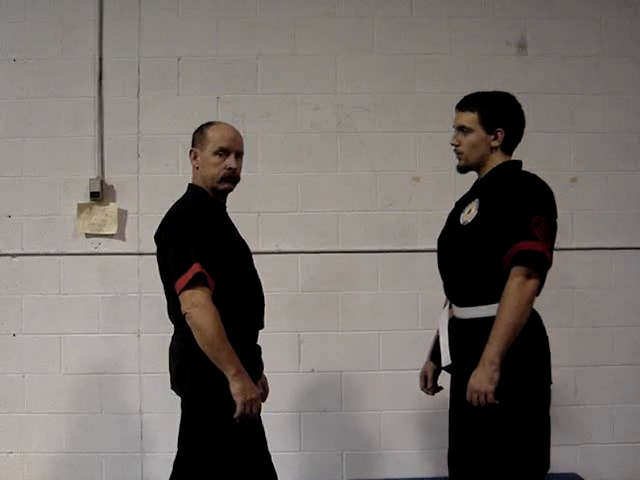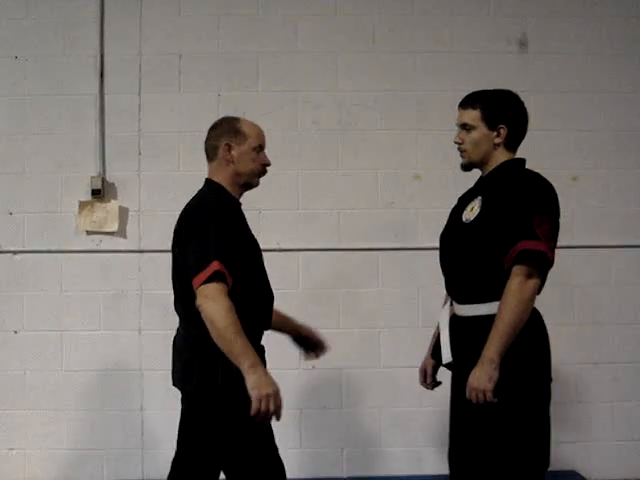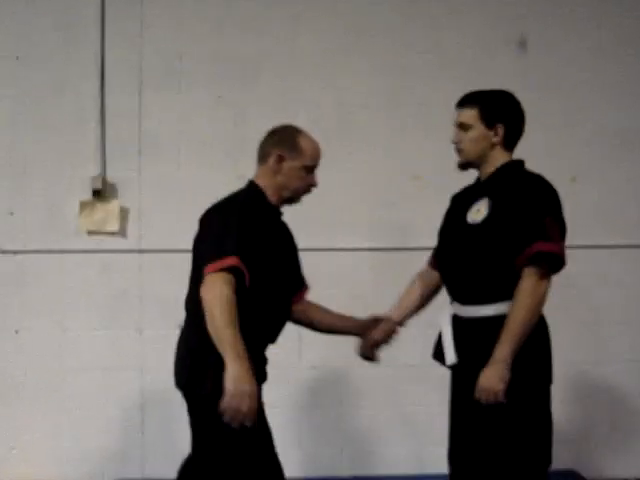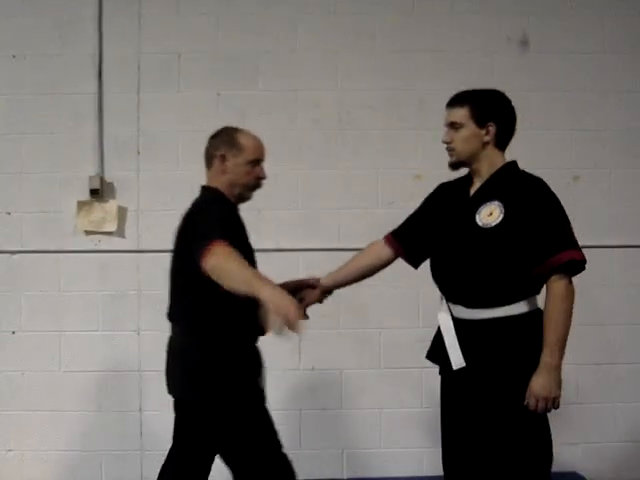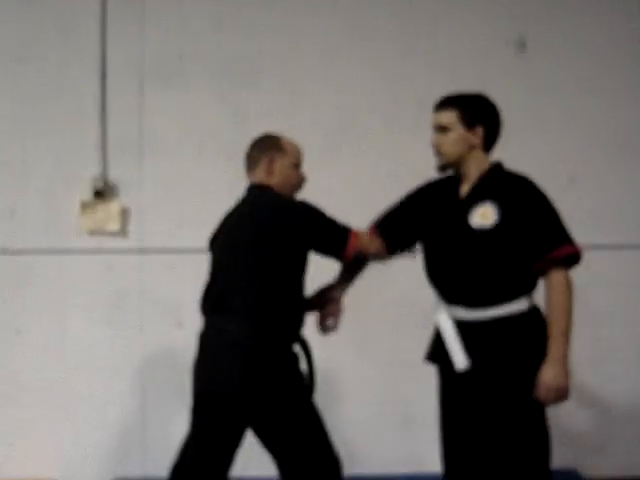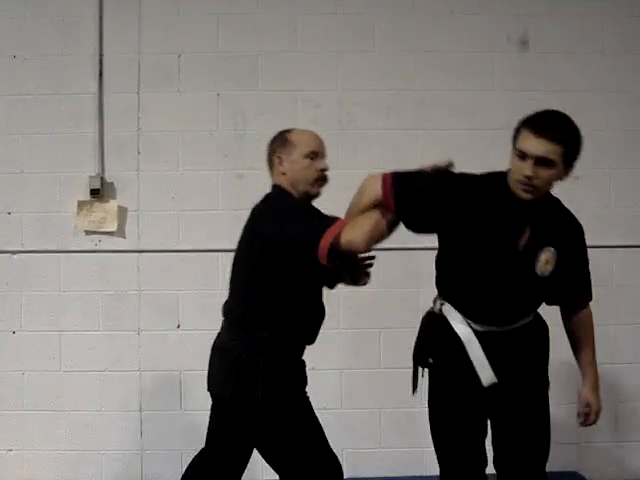
dt=0.7s
person 1, frame 1
left shoulder: (524, 191)
right shoulder: (474, 197)
left elbow: (524, 280)
left wrist: (491, 363)
right wrist: (437, 354)
left hip: (505, 354)
right hip: (471, 350)
person 1, frame 2
left shoulder: (527, 189)
right shoulder: (475, 195)
left elbow: (525, 279)
left wrist: (490, 360)
right wrist: (436, 348)
left hip: (505, 351)
right hip: (471, 346)
person 1, frame 3
left shoulder: (529, 192)
right shoulder: (465, 198)
left elbow: (535, 278)
right elbow: (435, 271)
left wrist: (501, 361)
right wrist: (390, 324)
left hip: (509, 350)
right hip: (469, 346)
person 1, frame 4
left shoulder: (527, 194)
right shoulder: (446, 197)
left elbow: (559, 280)
right elbow: (389, 247)
left wrist: (549, 367)
right wrist: (323, 286)
left hip: (511, 348)
right hip: (460, 349)
person 1, frame 5
left shoulder: (517, 194)
right shoulder: (431, 197)
left elbow: (556, 274)
right elbow: (374, 241)
left wrist: (556, 358)
right wrist: (335, 290)
left hip: (512, 344)
right hip: (458, 346)
person 1, frame 6
left shoulder: (565, 230)
right shoulder: (465, 195)
left elbow: (575, 306)
right elbow: (376, 187)
left wrist: (589, 378)
left hip: (521, 351)
right hip: (455, 343)
person 2, frame 1
left shoulder: (213, 216)
right shoulder: (188, 219)
right elbow: (196, 306)
left wrist: (248, 368)
right wrist: (237, 375)
left hip: (215, 368)
right hip: (213, 370)
person 2, frame 2
left shoulder: (223, 211)
right shoulder: (209, 214)
left elbow: (243, 295)
right elbow: (211, 300)
left wrist: (295, 329)
right wrist: (255, 370)
left hip: (207, 365)
right hip: (215, 368)
person 2, frame 3
left shoulder: (278, 232)
right shoulder: (233, 215)
left elbow: (295, 305)
right elbow: (216, 291)
left wrist: (360, 327)
right wrist: (239, 367)
left hip: (222, 365)
right hip: (213, 366)
person 2, frame 4
left shoulder: (210, 213)
right shoulder: (212, 214)
left elbow: (221, 296)
right elbow: (217, 259)
left wrist: (294, 287)
right wrist: (270, 291)
left hip: (195, 360)
right hip: (216, 365)
person 2, frame 5
left shoulder: (232, 222)
right shoulder: (285, 213)
right elbow: (363, 246)
left wrist: (310, 303)
left hip: (216, 353)
right hip: (260, 359)
person 2, frame 6
left shoulder: (289, 216)
right shoulder: (279, 214)
left elbow: (353, 272)
right elbow: (355, 237)
left wrist: (356, 263)
left hip: (240, 361)
right hip: (259, 368)
